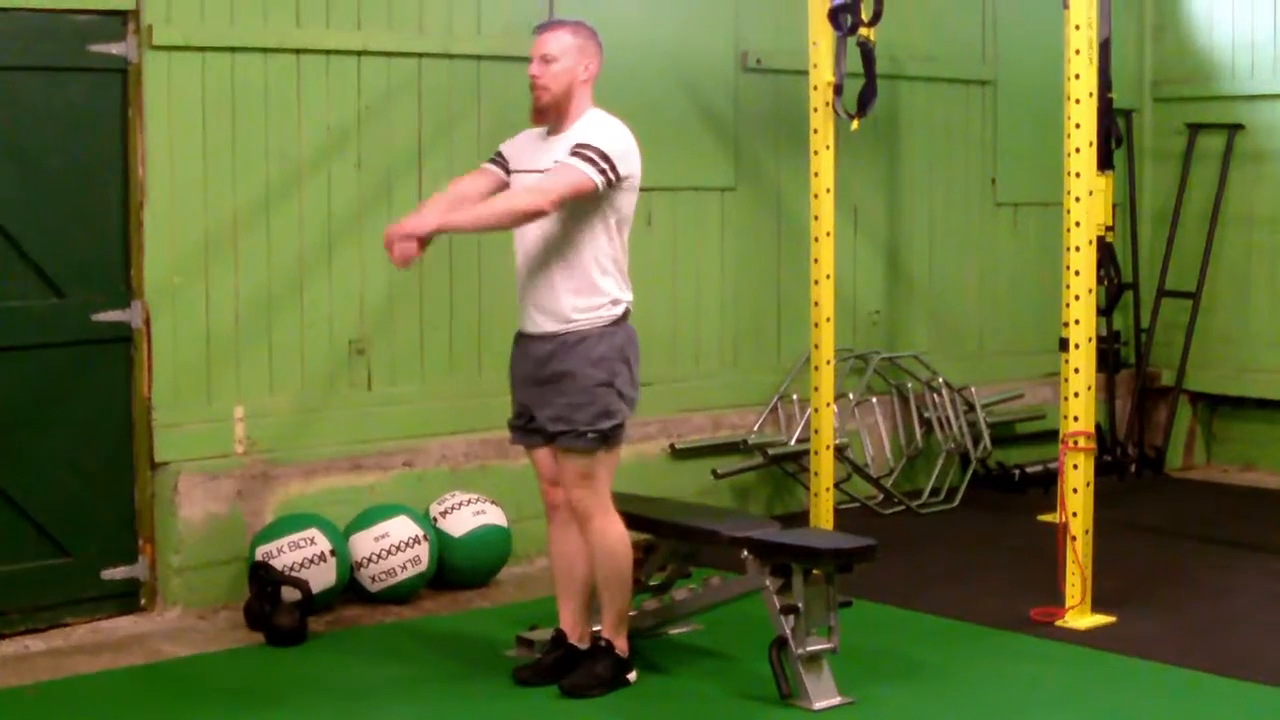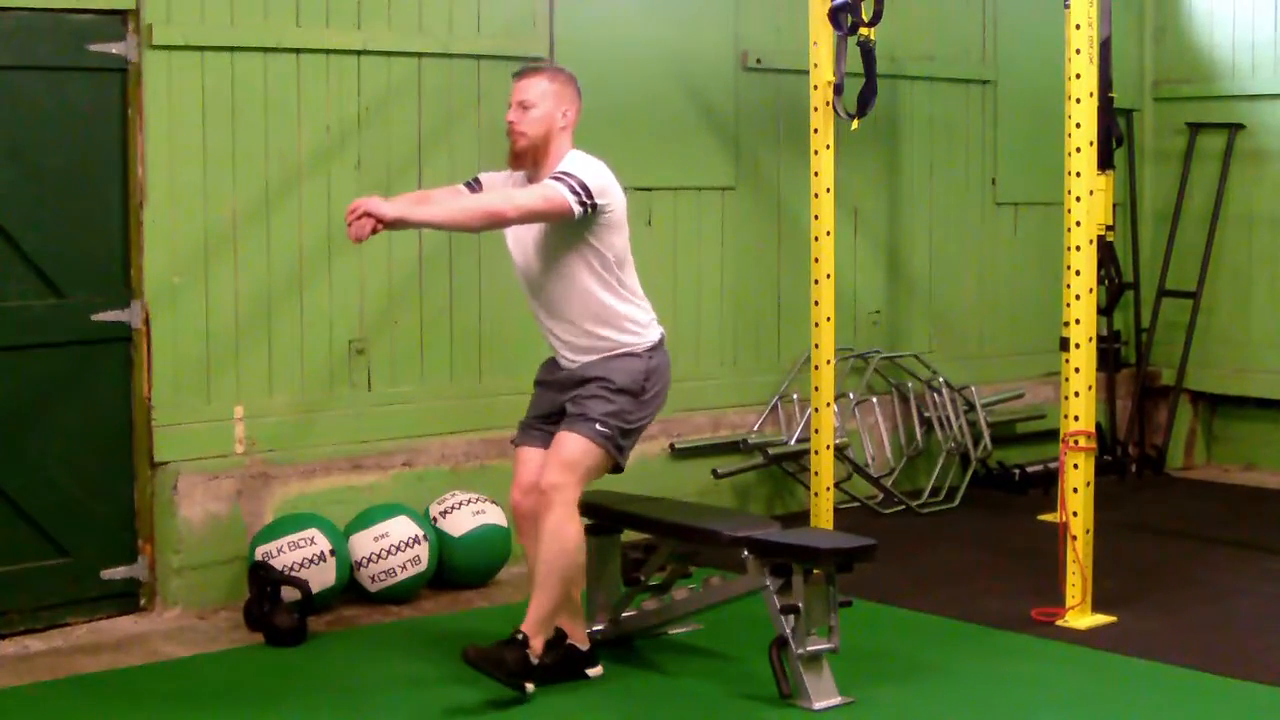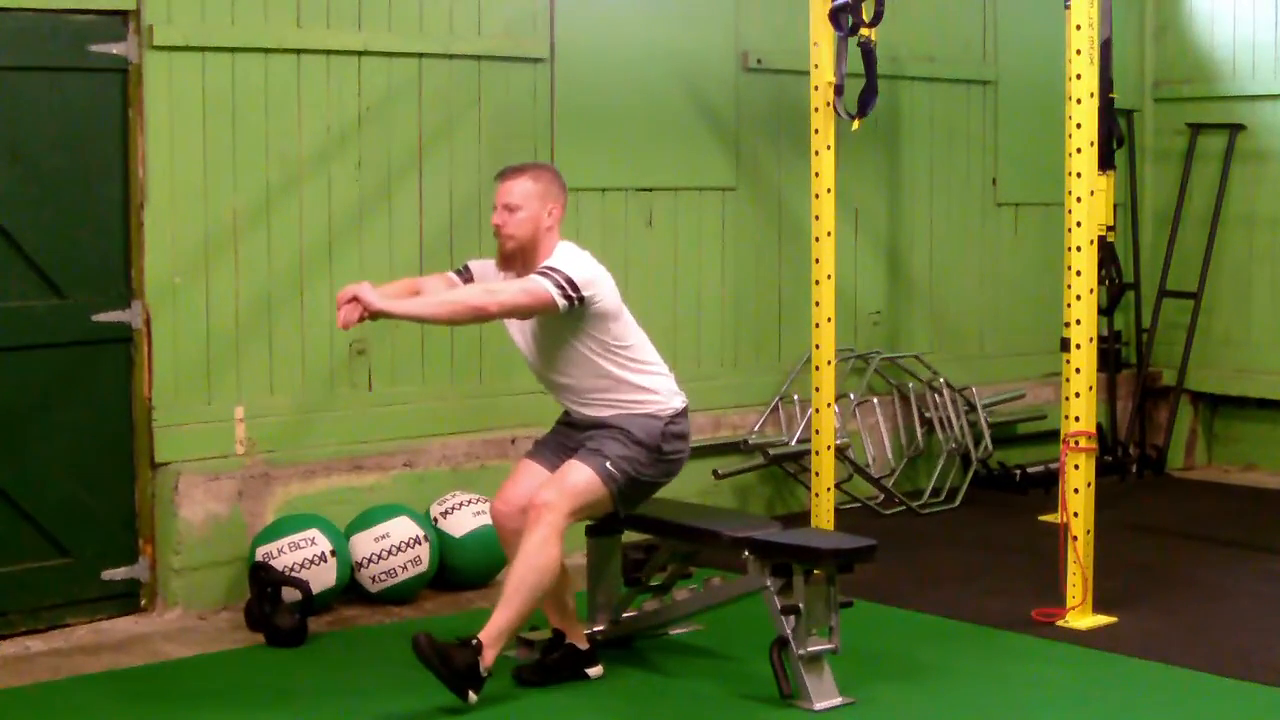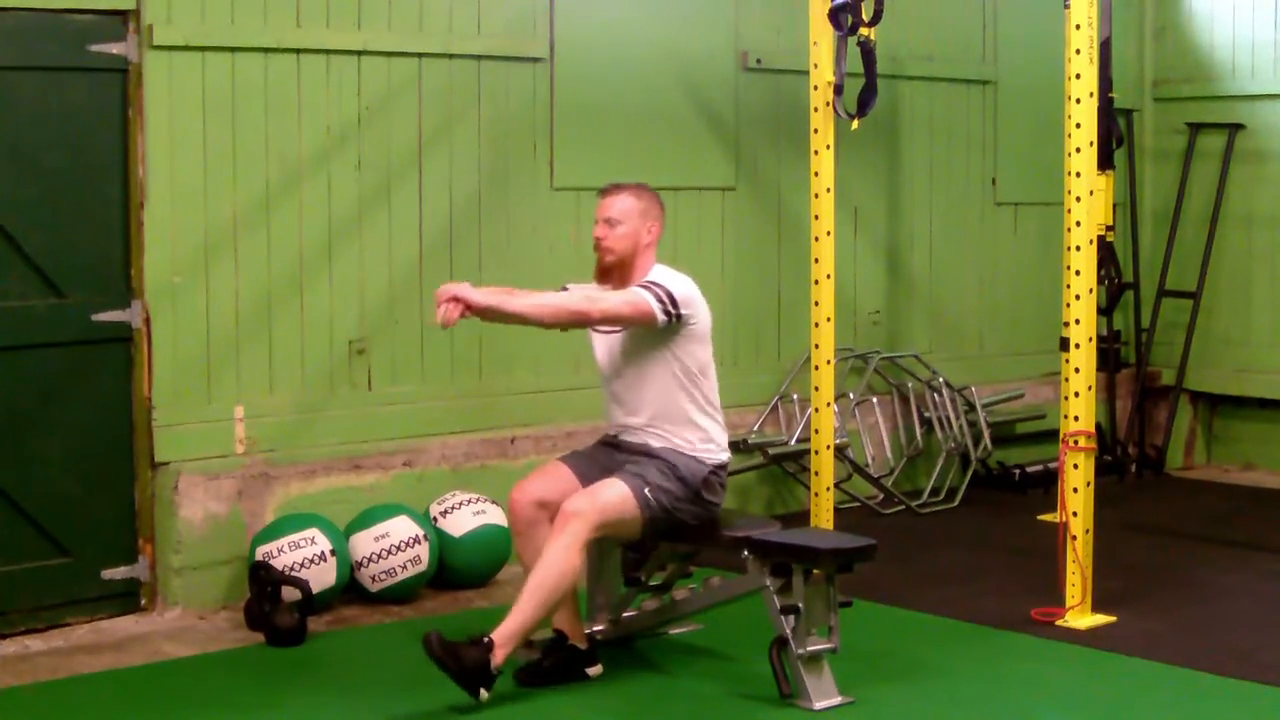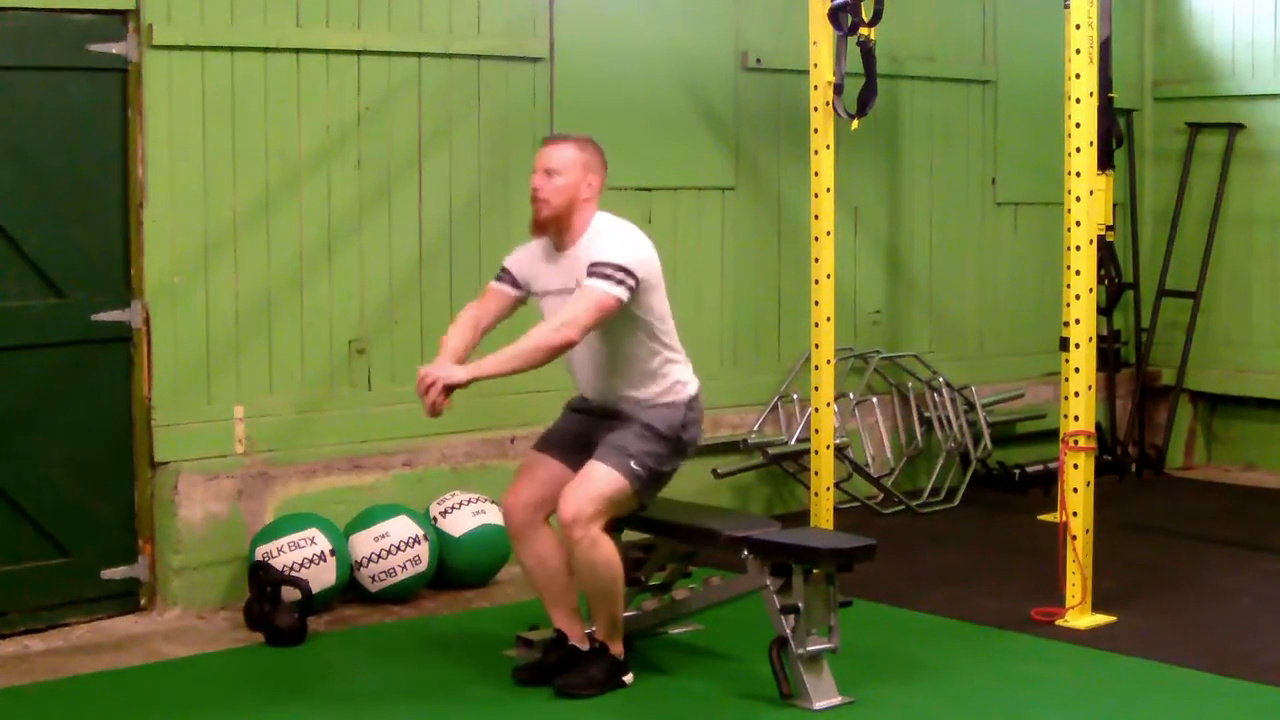
dt=1s
person 1, frame 1
left shoulder: (606, 138)
right shoulder: (523, 145)
left elbow: (539, 202)
right elbow: (467, 189)
left wrist: (432, 222)
right wrist: (419, 223)
left hip: (591, 342)
right hip: (535, 342)
left knee: (589, 501)
right knee: (556, 498)
left ankle: (615, 650)
right ankle: (572, 640)
person 1, frame 2
left shoulder: (585, 177)
right shoulder: (508, 181)
left elbow: (502, 213)
right elbow: (439, 199)
left wrist: (396, 212)
right wrist: (386, 211)
left hip: (626, 364)
right hip: (568, 365)
left knee: (556, 488)
right knee: (527, 500)
left ankle: (531, 647)
right ankle: (573, 644)
person 1, frame 3
left shoulder: (573, 270)
right shoulder: (501, 271)
left elbow: (486, 306)
right elbow: (431, 285)
left wrist: (387, 306)
right wrist: (375, 297)
left hip: (649, 425)
right hip: (588, 419)
left knee: (549, 506)
right knee: (510, 510)
left ankle: (479, 656)
right ankle: (573, 645)
person 1, frame 4
left shoulder: (672, 290)
right shoulder: (597, 292)
left elbow: (591, 311)
right elbow: (525, 300)
left wrist: (485, 301)
right wrist: (473, 301)
left hip: (688, 468)
right hip: (627, 446)
left knee: (578, 514)
right knee: (527, 501)
left ankle: (491, 655)
right ankle: (573, 644)
person 1, frame 5
left shoulder: (617, 246)
right shoulder: (534, 255)
left elbow: (565, 331)
right elbow: (479, 314)
left wrist: (470, 372)
right wrist: (447, 363)
left hip: (660, 413)
right hip: (595, 408)
left knee: (578, 513)
right knee: (520, 506)
left ankle: (611, 655)
right ankle: (573, 640)
